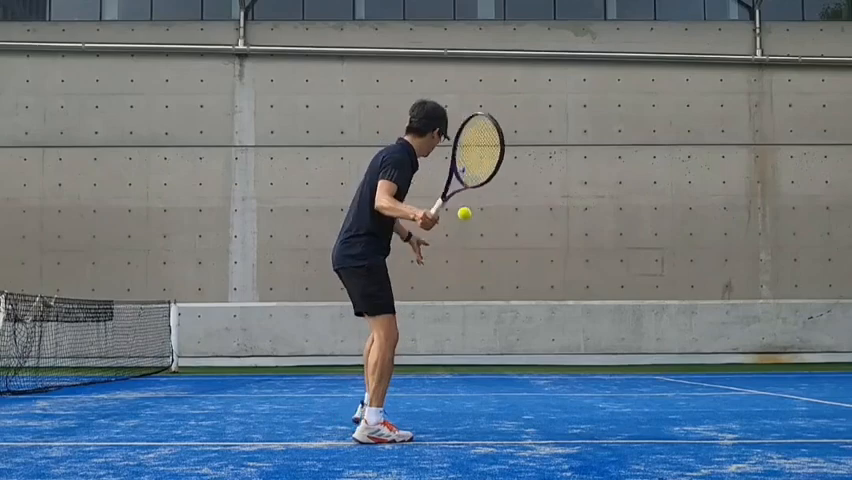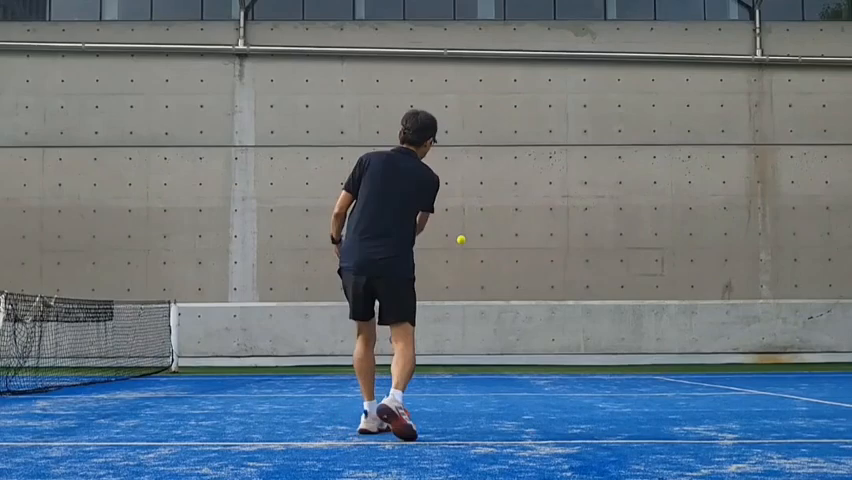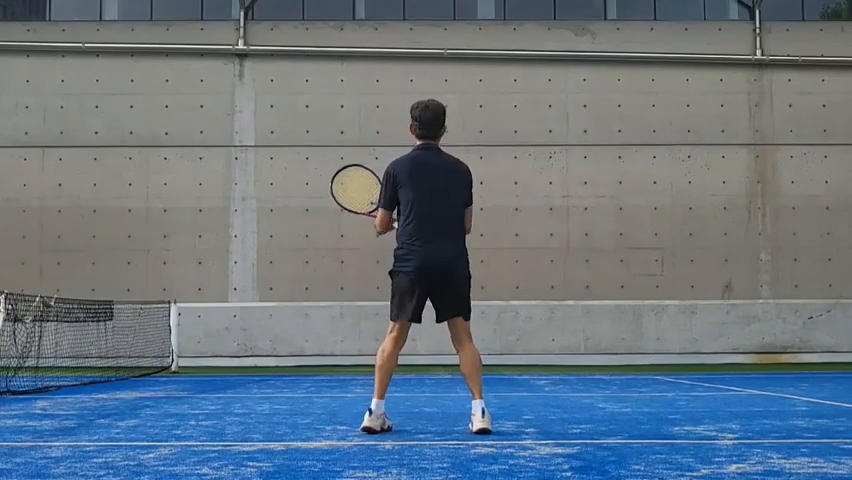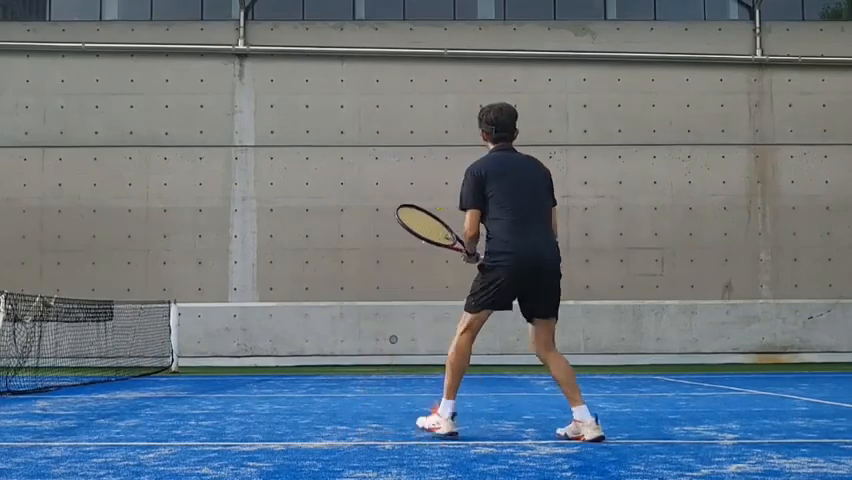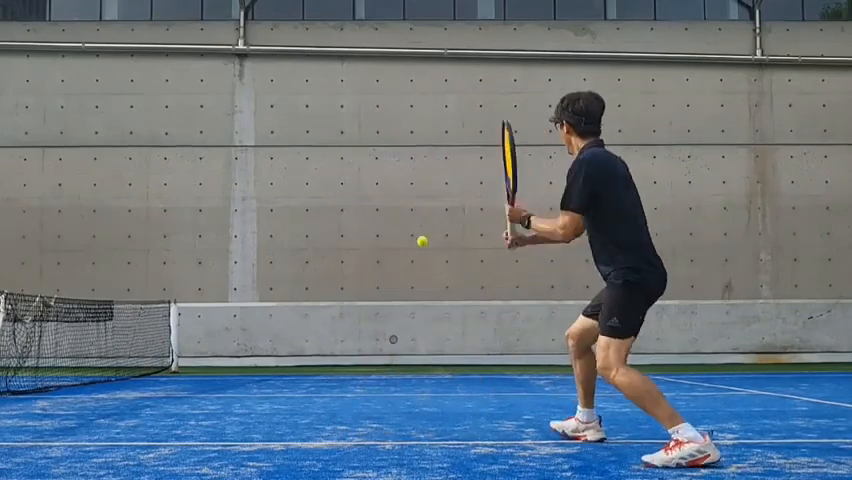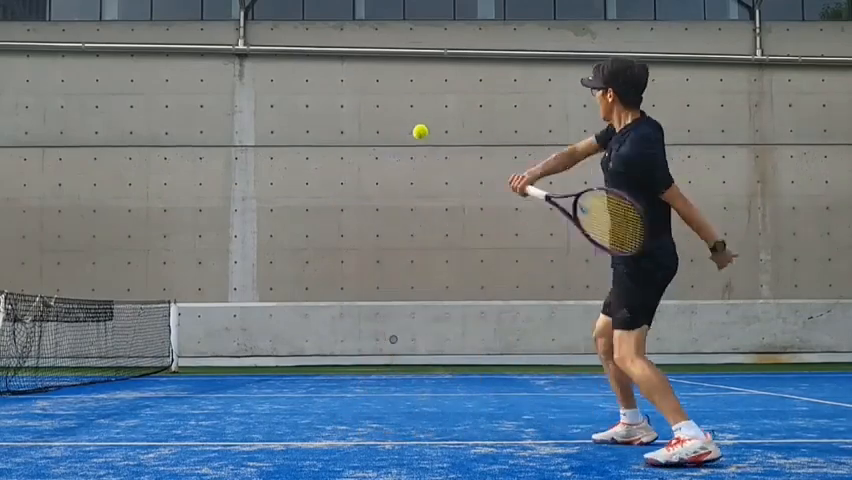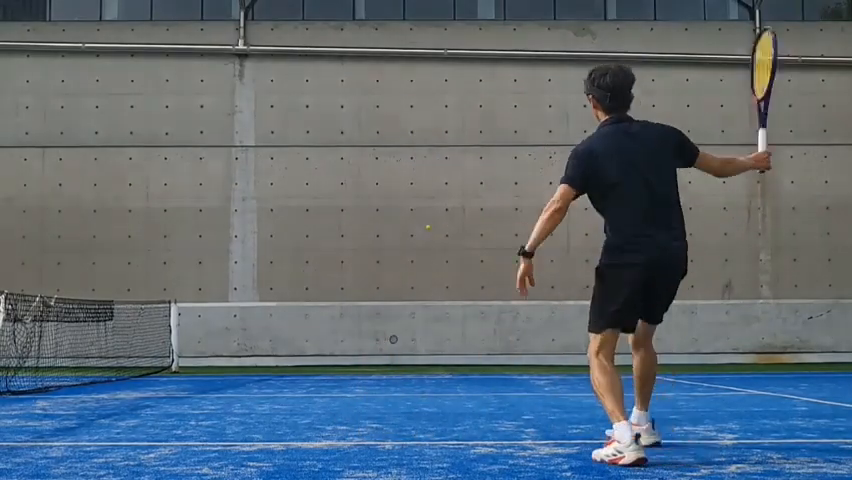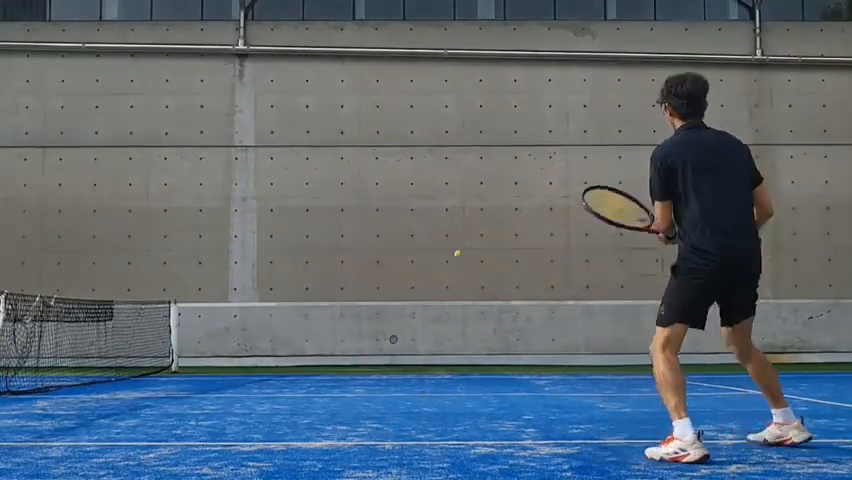
dt=0.5s
person 1, frame 1
left shoulder: (397, 155)
right shoulder: (397, 157)
right elbow: (382, 201)
left wrist: (408, 235)
right wrist: (414, 215)
left hip: (353, 254)
right hip: (361, 256)
left knee: (378, 333)
right knee: (387, 335)
left ankle: (367, 409)
right ankle: (372, 423)
person 1, frame 2
left shoulder: (369, 161)
right shoulder: (428, 178)
left elbow: (339, 210)
left wrist: (337, 240)
left hip: (355, 261)
right hip: (395, 266)
left knee: (365, 337)
right knee: (404, 342)
left ankle: (370, 413)
right ankle: (394, 401)
person 1, frame 3
left shoulder: (397, 168)
right shoulder: (460, 170)
left elbow: (381, 225)
left wrist: (383, 223)
left hip: (411, 264)
right hip: (453, 264)
left knee: (394, 338)
right knee: (463, 339)
left ankle: (376, 411)
right ankle: (479, 411)
person 1, frame 4
left shoulder: (478, 169)
right shoulder: (538, 167)
left elbow: (471, 230)
left wrist: (470, 251)
left hip: (504, 261)
right hip: (546, 262)
left knee: (465, 333)
right knee: (546, 347)
left ankle: (445, 414)
right ankle: (585, 420)
person 1, frame 5
left shoulder: (587, 166)
right shoulder: (604, 163)
left elbow: (566, 231)
right elbow: (572, 226)
left wrist: (526, 222)
right wrist: (526, 238)
left hip: (634, 277)
right hip: (630, 276)
left knee: (611, 365)
right knee: (577, 338)
left ankle: (692, 441)
right ankle: (586, 420)
person 1, frame 6
left shoulder: (637, 149)
right shoulder: (619, 131)
left elbow: (680, 203)
right elbow: (575, 152)
left wrist: (715, 245)
right wrist: (533, 174)
left hip: (644, 263)
right hip: (632, 261)
left knee: (628, 355)
right knee: (604, 339)
left ankle: (693, 439)
right ankle: (633, 423)
person 1, frame 7
left shoulder: (588, 150)
right shoulder: (664, 135)
left elbow: (556, 207)
right elbow: (716, 166)
left wrist: (526, 253)
right wrist: (752, 162)
left hip: (624, 262)
right hip: (671, 258)
left knee: (598, 354)
right knee: (642, 339)
left ankle: (623, 439)
right ankle: (643, 422)
person 1, frame 8
left shoulder: (665, 153)
right shoulder: (734, 146)
left elbow: (663, 222)
right elbow: (764, 209)
left wrist: (665, 232)
left hip: (699, 263)
right hip: (744, 259)
left knee: (663, 349)
right knee: (741, 345)
left ankle: (685, 439)
right ankle: (787, 423)
